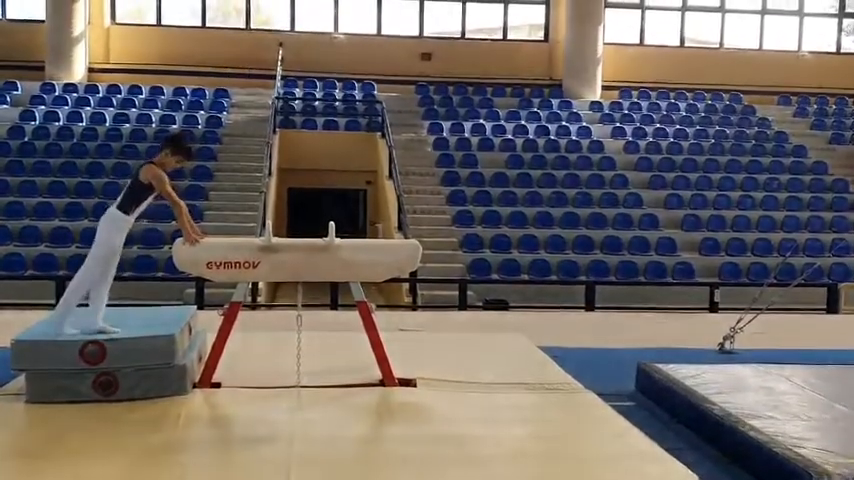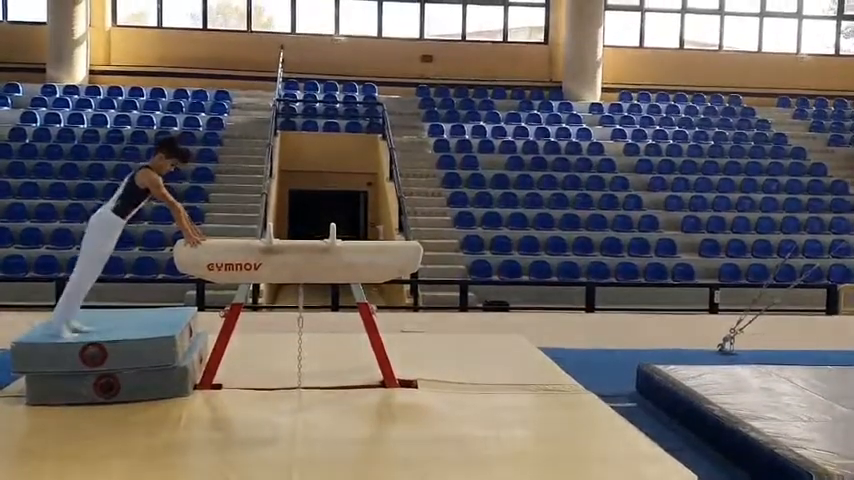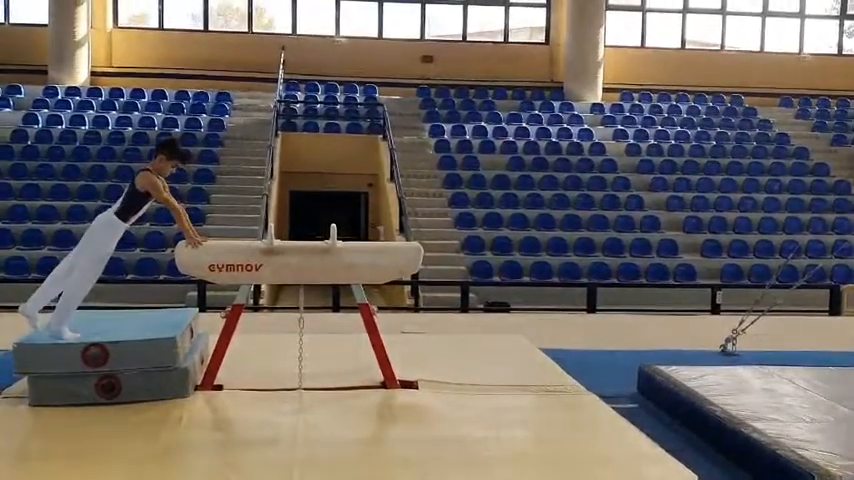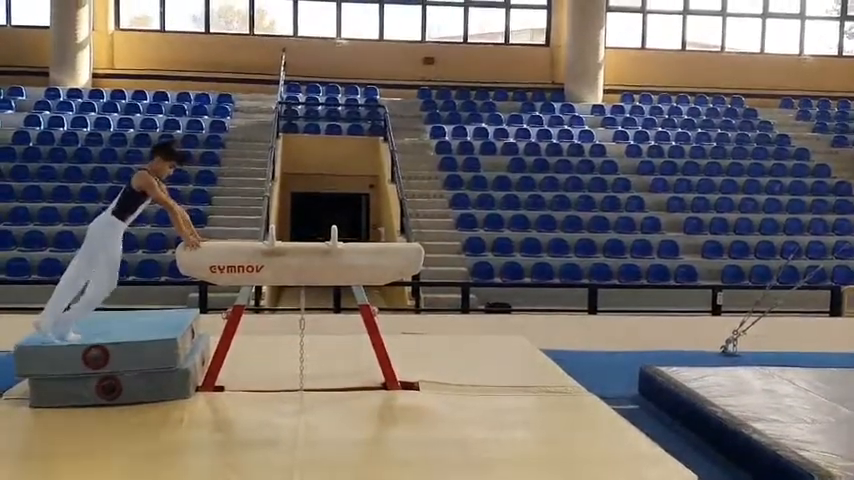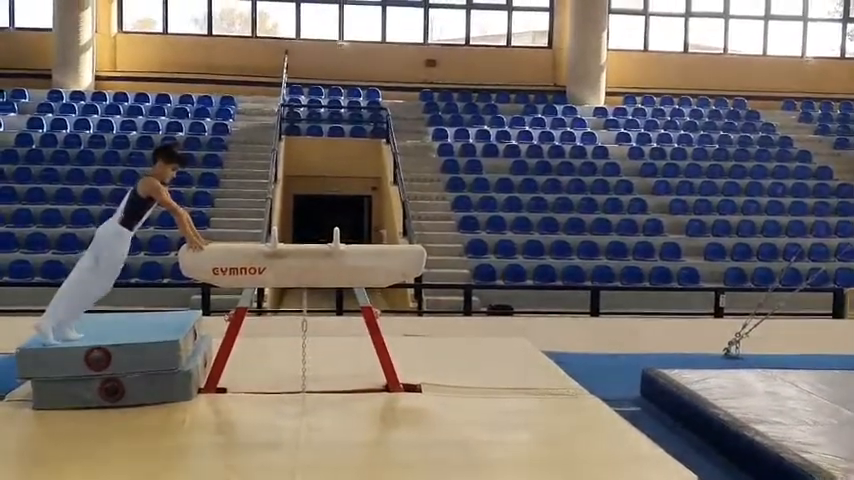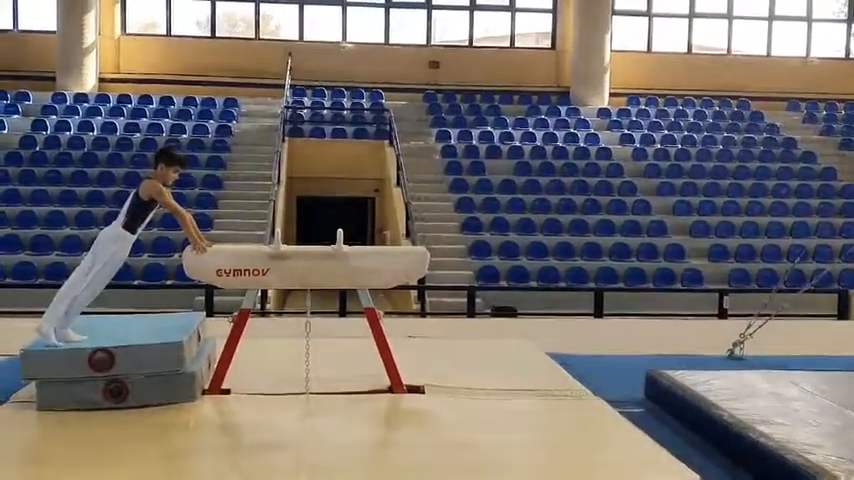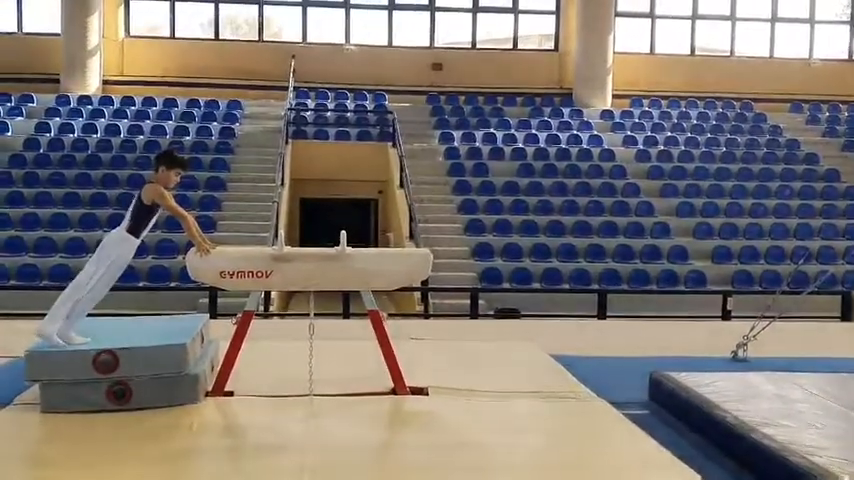
dt=0.3s
person 1, frame 1
left shoulder: (156, 173)
right shoulder: (154, 172)
left elbow: (179, 204)
right elbow: (176, 204)
left wrist: (195, 230)
right wrist: (187, 233)
left hip: (118, 223)
right hip: (116, 222)
left knee: (104, 273)
right knee: (92, 270)
left ankle: (94, 321)
right ankle: (61, 317)
person 1, frame 2
left shoulder: (148, 175)
right shoulder: (149, 177)
left elbow: (175, 206)
right elbow: (174, 206)
left wrist: (194, 231)
right wrist: (188, 235)
left hip: (105, 221)
right hip: (108, 224)
left knee: (85, 272)
right knee: (85, 273)
left ankle: (65, 318)
right ankle: (58, 323)
person 1, frame 3
left shoulder: (158, 181)
right shoulder: (149, 179)
left elbow: (178, 208)
right elbow: (174, 209)
left wrist: (195, 235)
right wrist: (189, 237)
left hip: (107, 225)
right hip: (110, 227)
left knee: (72, 267)
right knee: (84, 276)
left ankle: (32, 308)
right ankle: (57, 325)
person 1, frame 4
left shoulder: (156, 183)
right shoulder: (144, 177)
left elbow: (177, 210)
right elbow: (171, 210)
left wrist: (195, 236)
right wrist: (185, 237)
left hip: (108, 228)
right hip: (109, 228)
left knee: (76, 276)
right knee: (105, 283)
left ankle: (48, 321)
right ankle: (63, 324)
person 1, frame 5
left shoulder: (158, 187)
right shoulder: (151, 184)
left elbow: (181, 212)
right elbow: (177, 213)
left wrist: (198, 238)
right wrist: (191, 240)
left hip: (112, 232)
right hip: (117, 236)
left knee: (80, 280)
right knee: (97, 286)
left ankle: (50, 323)
right ankle: (60, 326)
person 1, frame 6
left shoulder: (159, 189)
right shoulder: (154, 187)
left elbow: (184, 214)
right elbow: (180, 214)
left wrist: (202, 239)
right wrist: (195, 242)
left hip: (114, 235)
right hip: (119, 239)
left knee: (81, 281)
right knee: (89, 286)
left ankle: (51, 324)
right ankle: (58, 328)
person 1, frame 7
left shoulder: (161, 191)
right shoulder: (155, 190)
left elbow: (186, 217)
right elbow: (183, 217)
left wrist: (205, 241)
right wrist: (199, 244)
left hip: (121, 241)
right hip: (122, 243)
left knee: (86, 284)
right knee: (93, 288)
left ankle: (50, 325)
right ankle: (64, 331)
